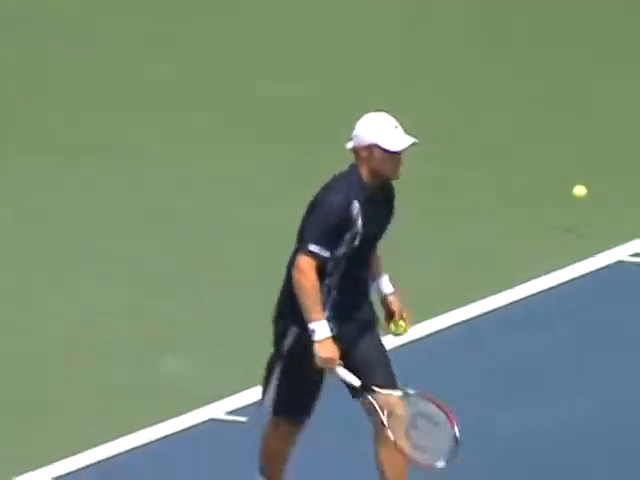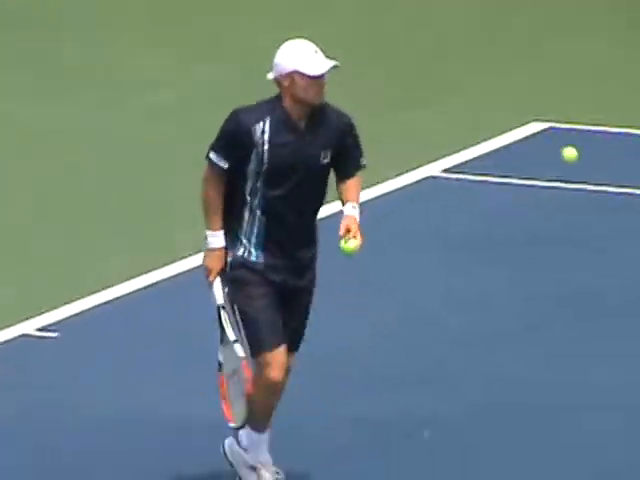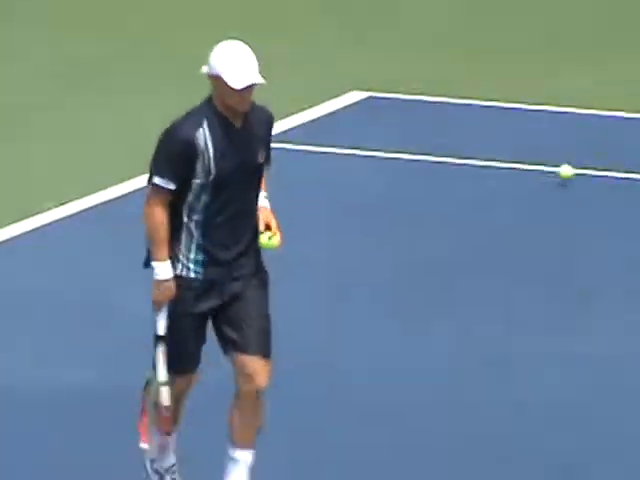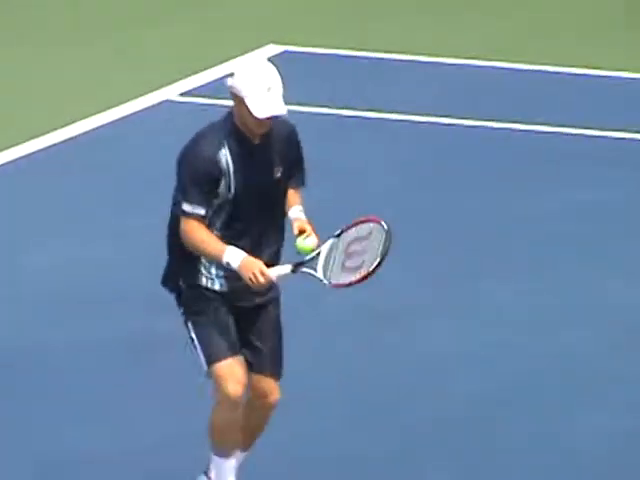
dt=0.4s
person 1, frame 1
left shoulder: (383, 193)
right shoulder: (337, 203)
right elbow: (303, 268)
left wrist: (386, 288)
right wrist: (320, 334)
left hip: (356, 320)
right hip: (309, 327)
left knee: (391, 412)
right knee: (288, 422)
person 1, frame 2
left shoulder: (337, 126)
right shoulder: (247, 124)
left elbow: (350, 175)
right elbow: (213, 178)
left wrist: (351, 211)
right wrist: (215, 242)
left hip: (298, 260)
right hip: (249, 260)
left knee: (281, 369)
right knee: (271, 370)
person 1, frame 3
left shoulder: (262, 121)
right shoulder: (185, 136)
right elbow: (157, 202)
left wrist: (263, 205)
right wrist: (162, 270)
left hip: (244, 268)
right hip: (190, 273)
left knee: (256, 377)
right knee: (181, 379)
person 1, frame 4
left shoulder: (285, 136)
right shoulder: (205, 153)
right elbow: (190, 228)
left wrist: (297, 214)
right wrist: (234, 258)
left hip: (259, 282)
right hip: (206, 286)
left knee: (267, 395)
right knee: (232, 389)
